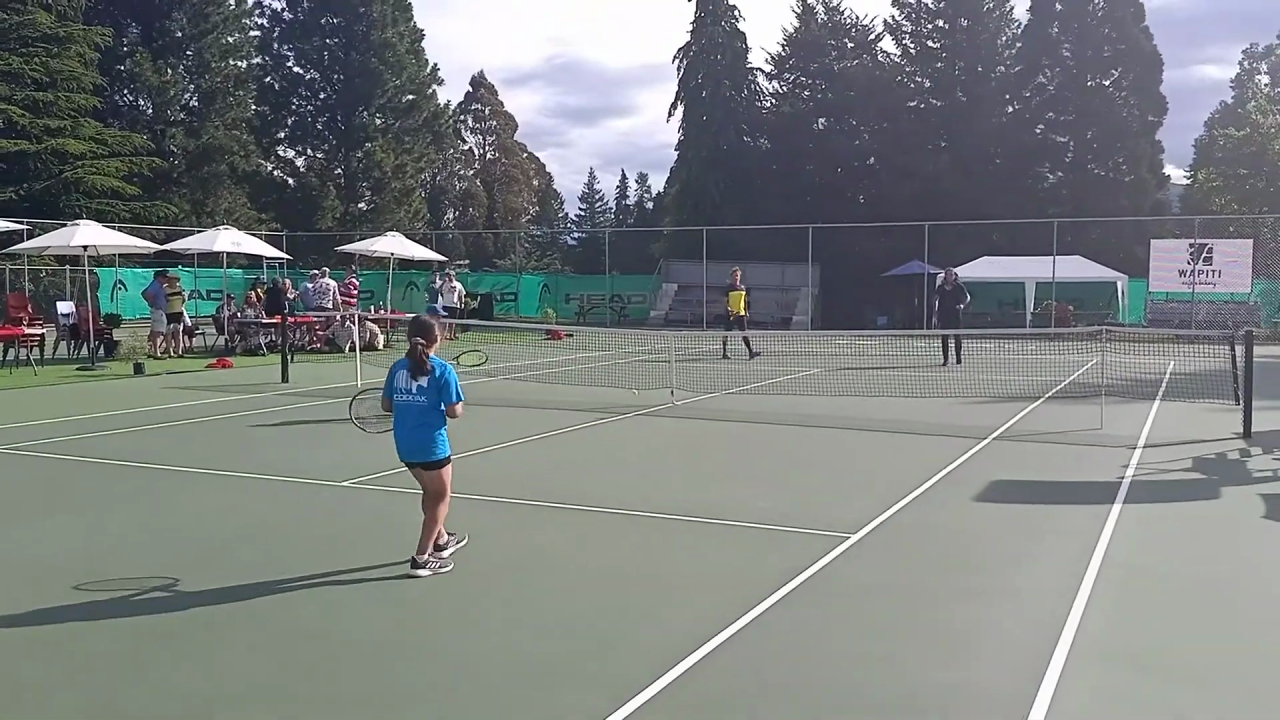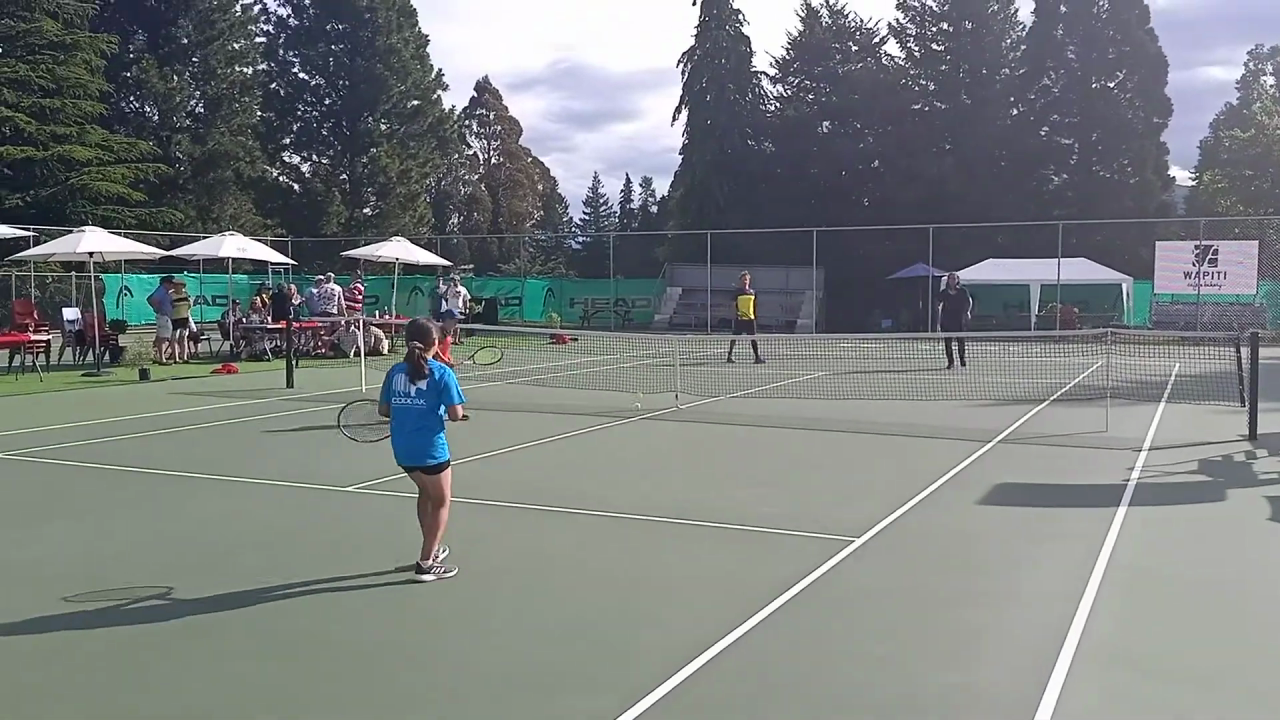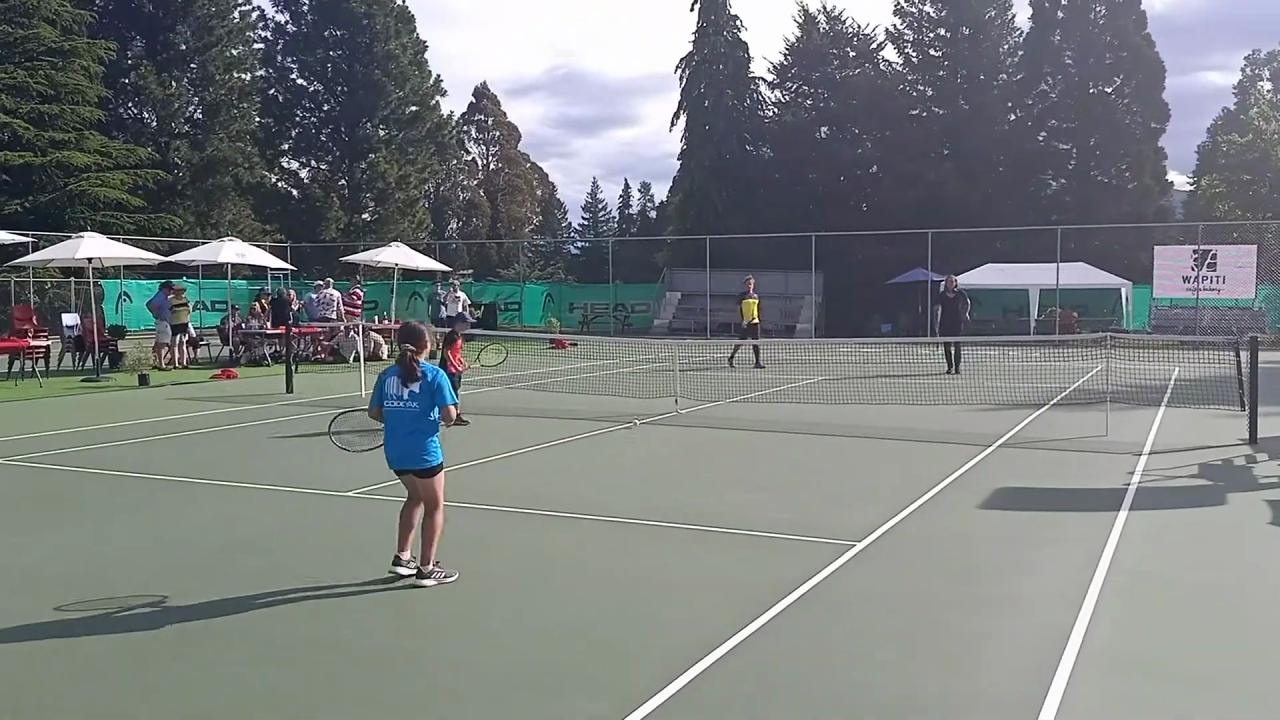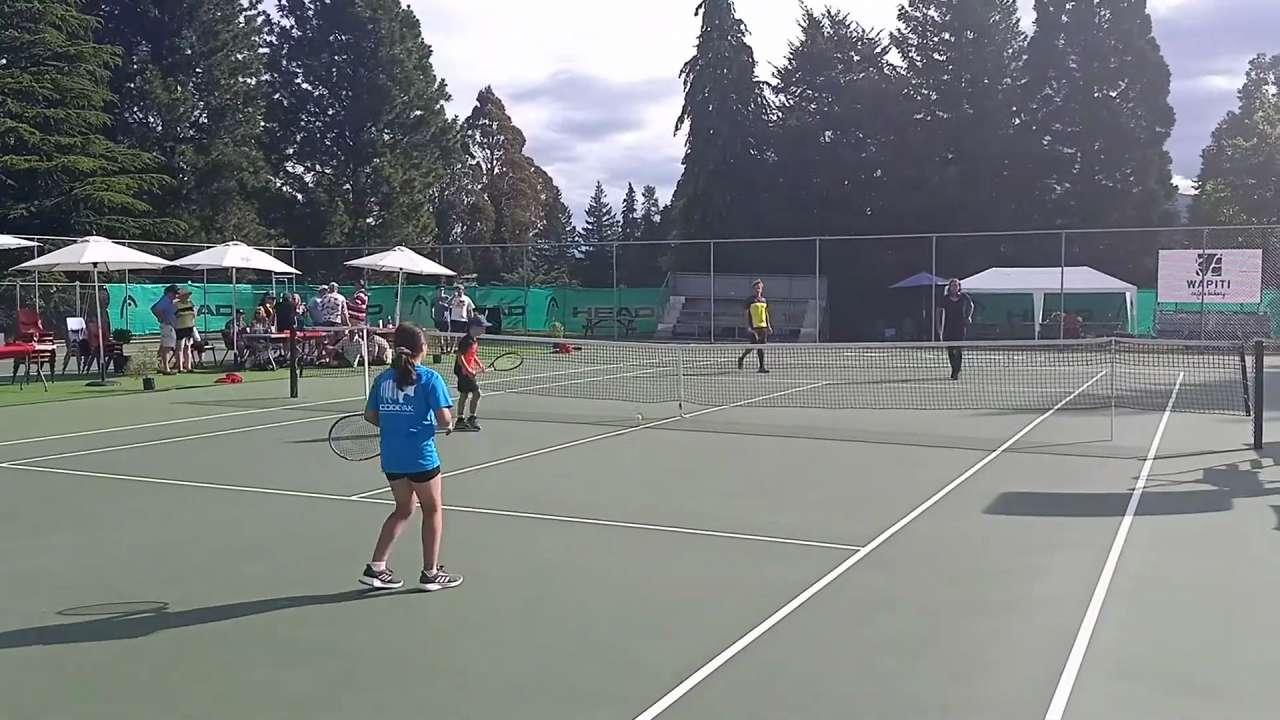
dt=0.1s
person 1, frame 1
left shoulder: (397, 367)
right shoulder: (443, 370)
left elbow: (387, 405)
right elbow: (453, 412)
right wrist: (460, 407)
left hip: (405, 444)
right hip: (431, 443)
left knee: (430, 491)
right knee: (441, 497)
left ankle: (440, 540)
right ankle: (421, 558)
person 1, frame 2
left shoulder: (395, 371)
right shoulder: (442, 373)
left elbow: (383, 410)
right elbow: (456, 414)
right wrist: (453, 414)
left hip: (403, 448)
right hip: (431, 448)
left knee: (427, 493)
right knee: (440, 502)
left ankle: (431, 549)
right ankle: (426, 564)
person 1, frame 3
left shoulder: (386, 375)
right shoulder: (435, 375)
left elbow: (373, 413)
right elbow: (449, 416)
right wrist: (446, 420)
left hip: (395, 452)
right hip: (424, 451)
left knee: (415, 498)
right knee: (434, 506)
left ankle: (402, 558)
right ankle: (426, 569)
person 1, frame 4
left shoulder: (384, 378)
right shoulder: (429, 377)
left elbow: (370, 415)
right elbow: (444, 418)
right wrist: (448, 425)
left hip: (391, 456)
right hip: (420, 456)
left knee: (402, 509)
right knee: (432, 511)
left ankle: (375, 567)
right ankle: (431, 573)
